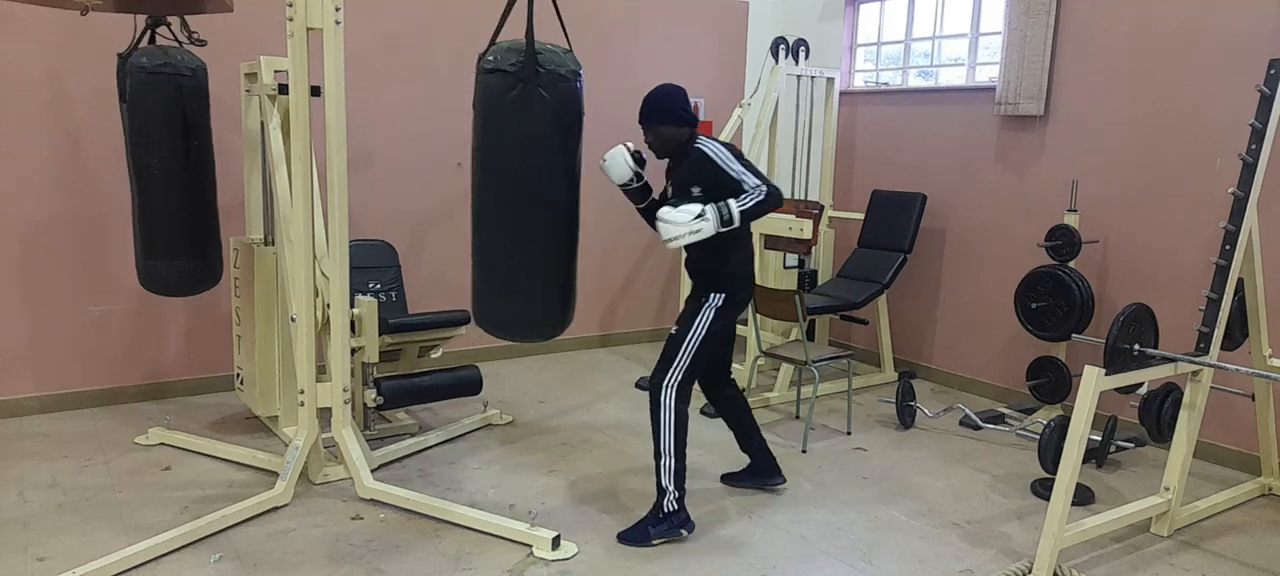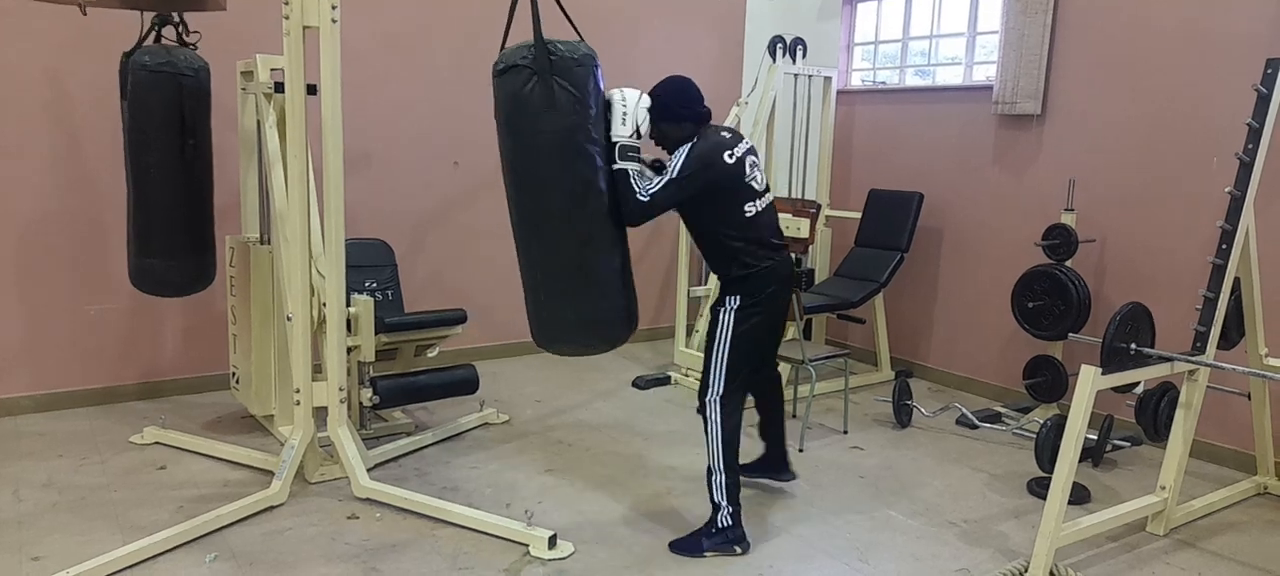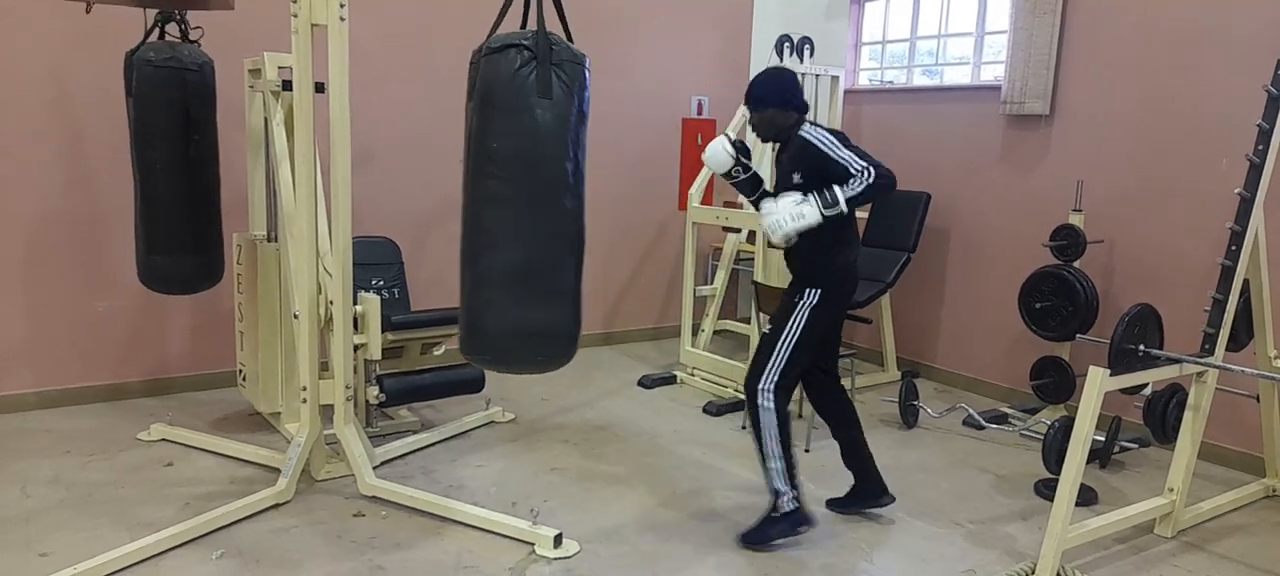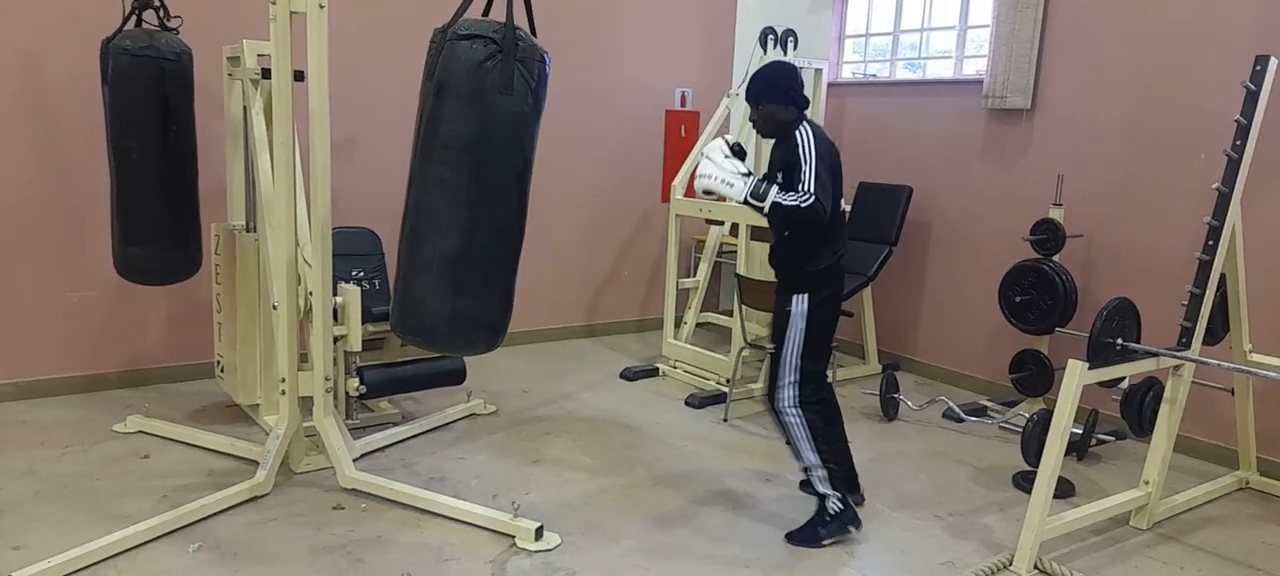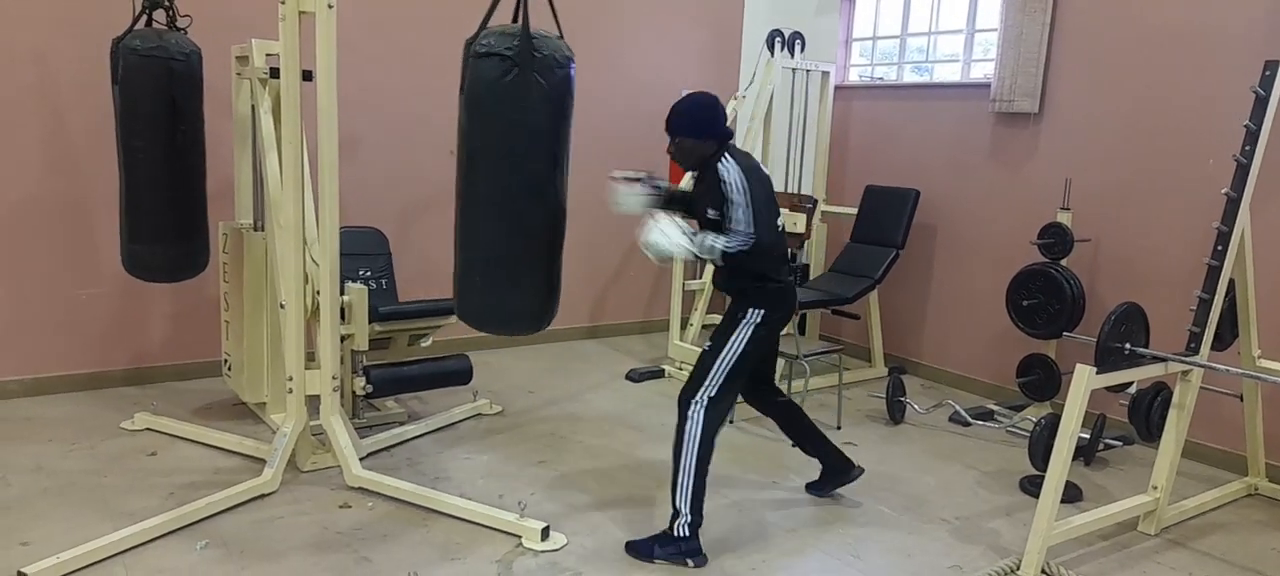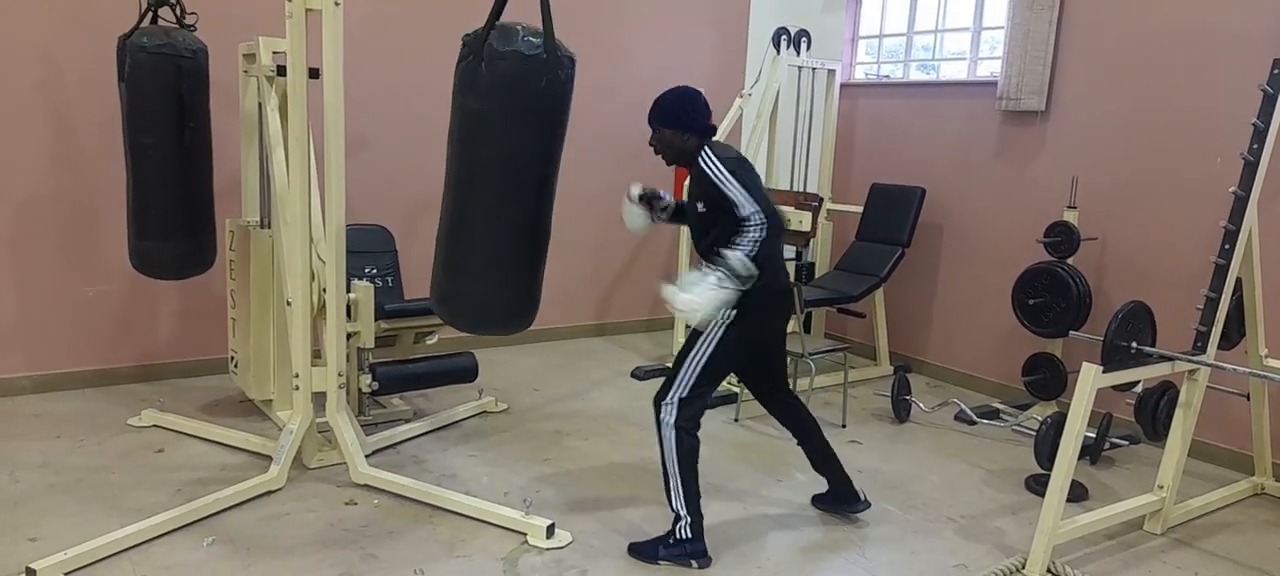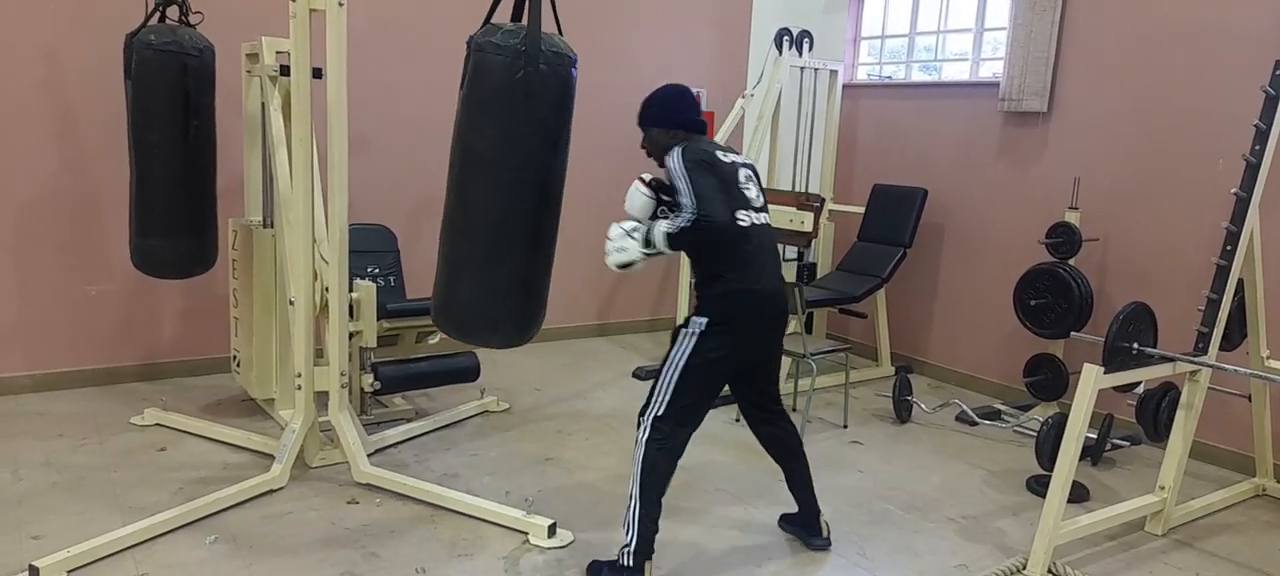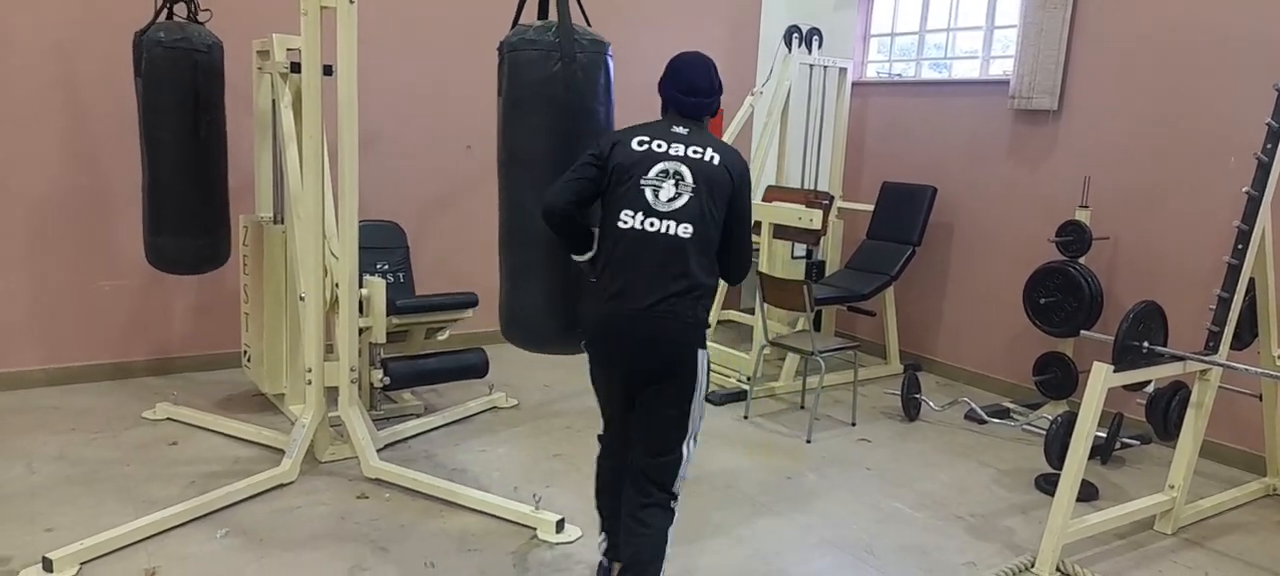
dt=0.5s
person 1, frame 1
left shoulder: (712, 155)
right shoulder: (678, 166)
left elbow: (768, 195)
right elbow: (666, 225)
left wrist: (710, 217)
right wrist: (635, 186)
left hip: (723, 287)
right hip: (714, 284)
left knee: (668, 386)
right knee: (714, 376)
left ankle: (672, 510)
right ankle: (764, 466)
person 1, frame 2
left shoulder: (696, 156)
right shoulder: (728, 139)
left elbow: (635, 210)
left wrist: (625, 146)
right wrist: (647, 165)
left hip: (747, 286)
right hip: (773, 274)
left knee: (718, 397)
right knee: (760, 368)
left ankle: (726, 526)
right ankle: (775, 458)
person 1, frame 3
left shoulder: (814, 140)
right shoulder: (790, 148)
left elbow: (880, 180)
right elbow: (777, 208)
left wrist: (815, 208)
right wrist: (741, 168)
left hip: (823, 282)
right hip: (817, 279)
left knee: (765, 386)
right knee: (821, 381)
left ankle: (787, 506)
right ankle: (869, 486)
person 1, frame 4
left shoulder: (807, 141)
right shoulder: (788, 141)
left elbow: (813, 209)
right elbow: (782, 199)
left wrist: (747, 187)
right wrist: (736, 173)
left hip: (810, 285)
right hip: (801, 279)
left knee: (787, 394)
right knee: (810, 382)
left ankle: (836, 509)
right ankle: (842, 481)
person 1, frame 5
left shoulder: (730, 169)
right shoulder: (712, 169)
left elbow: (745, 241)
right elbow: (693, 209)
left wrist: (685, 242)
right wrist: (656, 195)
left hip: (758, 304)
right hip: (747, 297)
left knee: (699, 402)
right knee: (758, 390)
left ankle: (684, 535)
right ankle: (838, 466)
person 1, frame 6
left shoulder: (710, 161)
right shoulder: (714, 161)
left elbow: (755, 222)
left wrist: (716, 286)
right wrist: (662, 206)
left hip: (745, 308)
right hip: (772, 298)
left knee: (674, 408)
right knee: (775, 394)
left ankle: (687, 539)
right ankle: (843, 490)
person 1, frame 7
left shoulder: (686, 157)
right shoulder: (734, 160)
left elbow: (702, 220)
left wrist: (647, 238)
right wrist: (662, 198)
left hip: (724, 311)
right hip: (770, 305)
left knee: (662, 427)
right knee: (767, 412)
right ankle: (812, 520)
person 1, frame 8
left shoulder: (620, 144)
right shoulder: (730, 164)
left elbow: (557, 206)
right elbow: (737, 267)
left hip: (611, 325)
right hip: (680, 334)
left knee: (619, 446)
right knee: (657, 481)
